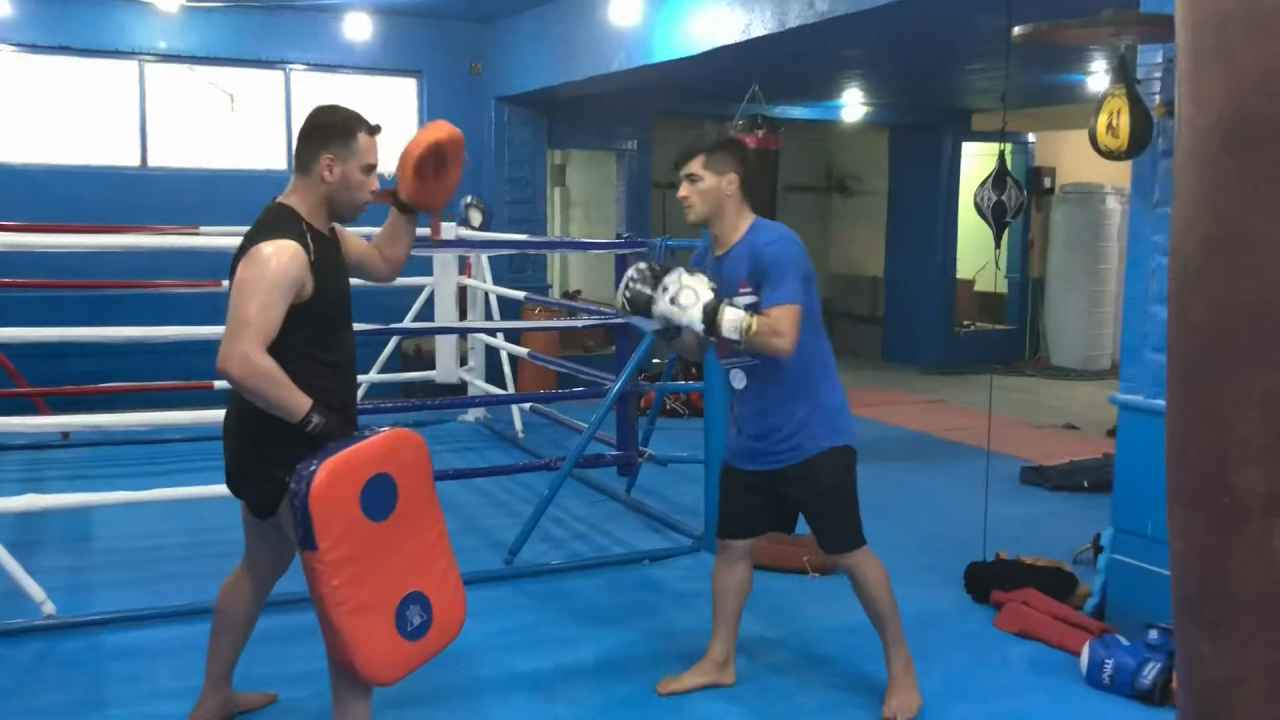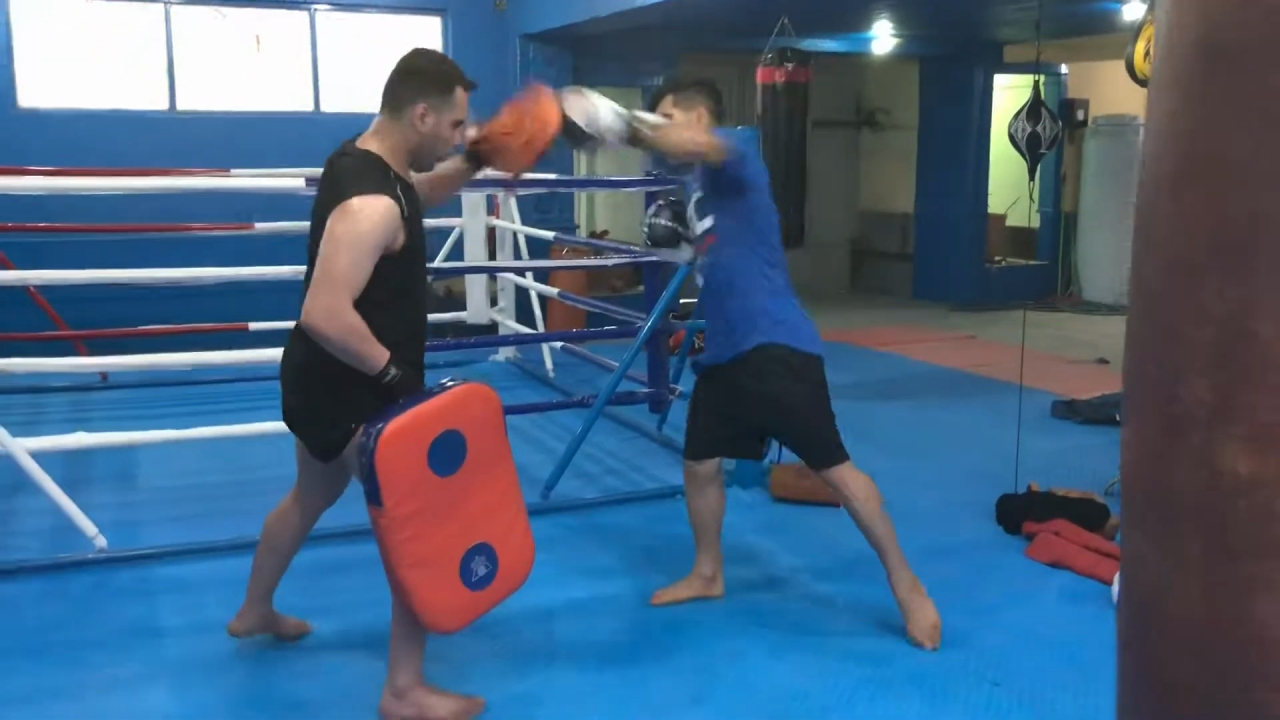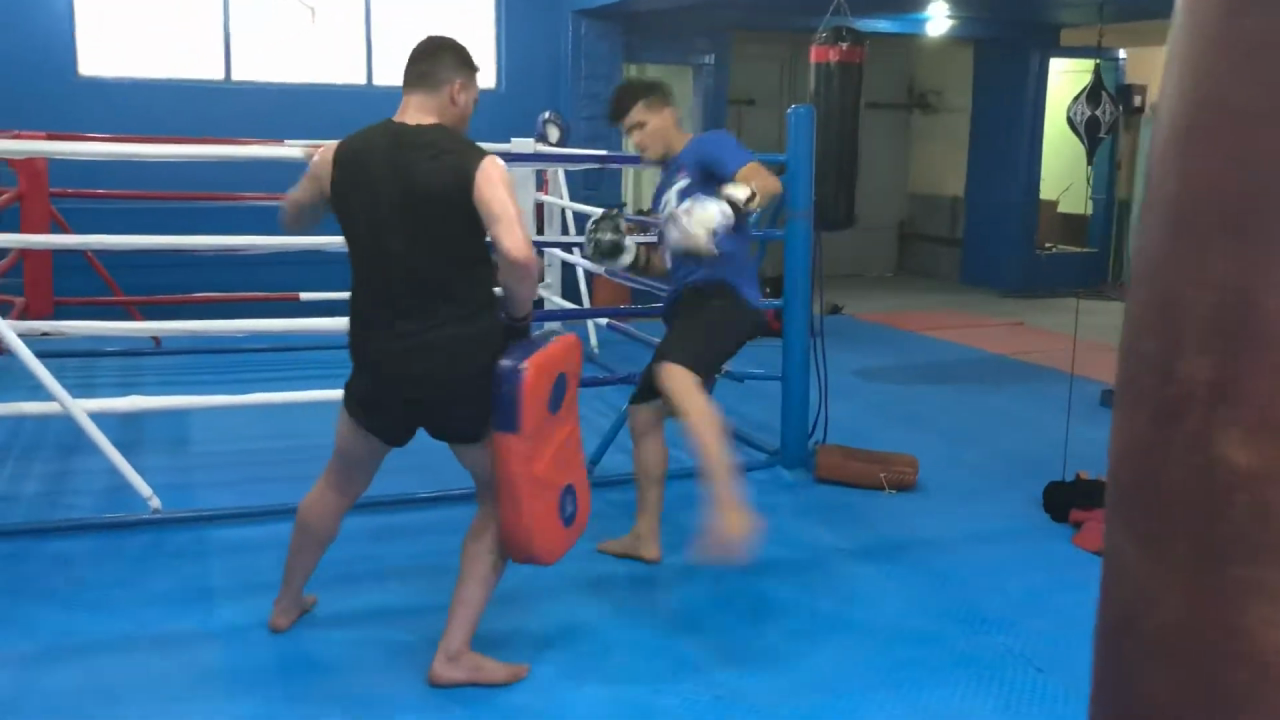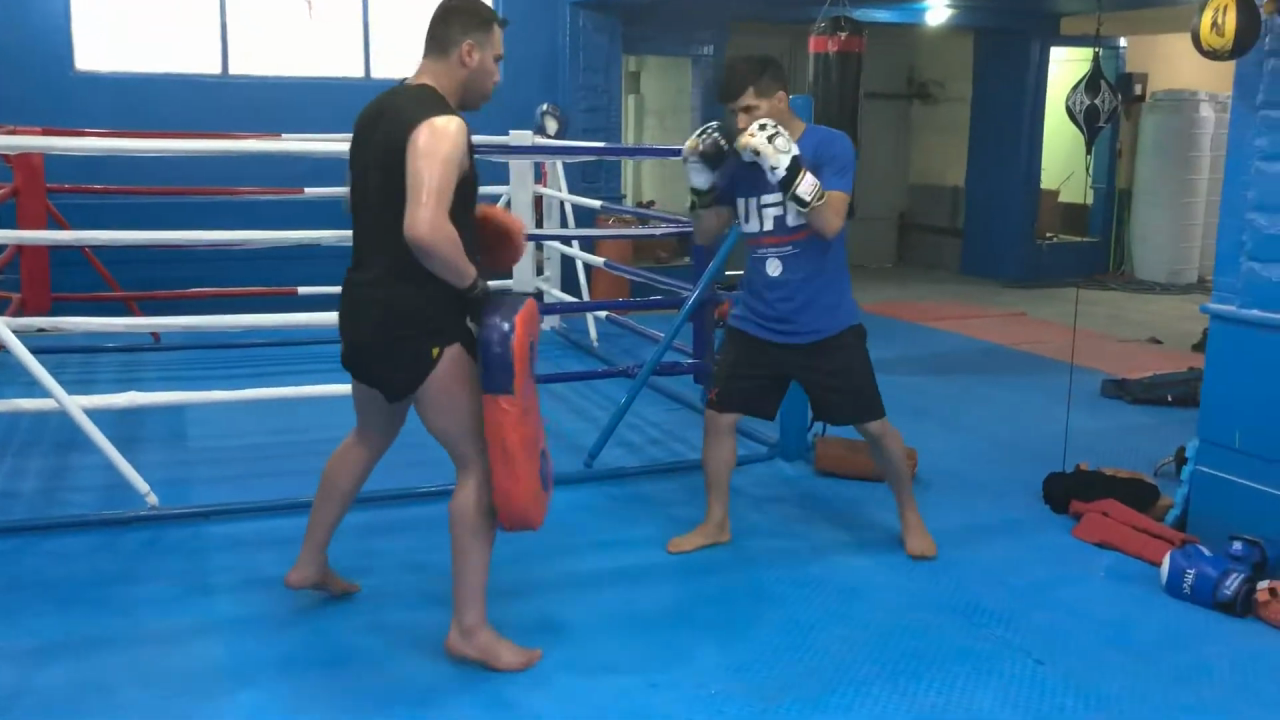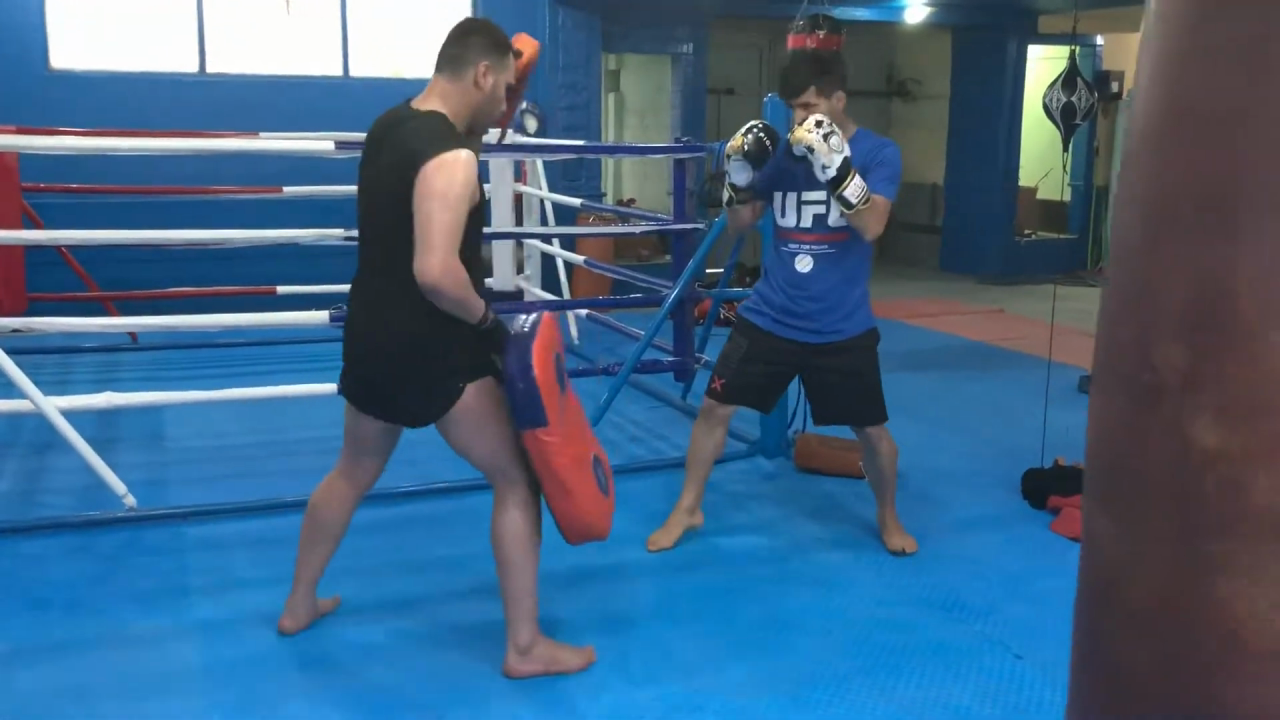
dt=1s
person 1, frame 1
left shoulder: (316, 232)
right shoulder: (280, 249)
left elbow: (384, 262)
right elbow: (239, 360)
left wrist: (410, 204)
right wrist: (316, 421)
left hip: (280, 446)
right hip: (289, 450)
left knee: (261, 568)
person 1, frame 2
left shoulder: (369, 161)
right shoulder: (370, 201)
left elbow: (425, 190)
right elbow: (322, 314)
left wrist: (472, 160)
right wrist: (392, 373)
left hip: (322, 382)
right hip: (353, 394)
left knee: (310, 497)
left ankle: (255, 611)
person 1, frame 3
left shoulder: (341, 154)
right shoulder: (478, 165)
left elbow: (291, 217)
right elbow: (518, 254)
right wrist: (521, 315)
left hip: (380, 361)
right hip: (465, 359)
left knee: (339, 485)
right knee: (504, 496)
left ankle: (286, 603)
right ankle: (454, 654)
person 1, frame 4
left shoulder: (379, 110)
right shoulder: (442, 124)
right elbow: (425, 229)
right wrist: (474, 284)
left hip: (366, 309)
right hip: (419, 319)
left knee: (371, 438)
right knee: (479, 462)
left ankle: (311, 563)
right ankle: (470, 629)
person 1, frame 5
left shoulder: (388, 127)
right shoulder: (451, 158)
right elbow: (437, 272)
left wrist: (478, 121)
right wrist: (486, 320)
left hip: (369, 336)
right hip: (434, 349)
left knee: (354, 471)
right knee: (517, 482)
left ankle: (298, 604)
right ankle: (526, 646)
person 2, frame 1
left shoulder: (775, 245)
right shoulder: (702, 260)
left elbow: (780, 339)
right elbow: (697, 344)
left wrist: (706, 311)
right wrist: (662, 313)
left hip: (811, 434)
right hip: (750, 439)
left knee: (848, 551)
right knee: (732, 545)
left ankle: (900, 666)
right ankle: (719, 660)
person 2, frame 2
left shoulder: (734, 152)
right shoulder: (706, 187)
left elbow: (691, 145)
left wrist: (624, 124)
left hip: (774, 344)
right hip: (725, 351)
left knee: (833, 469)
right knee: (699, 465)
left ankle: (906, 585)
right ankle: (707, 573)
person 2, frame 3
left shoulder: (710, 147)
right shoulder: (670, 183)
left elbow: (769, 184)
left wrist: (720, 210)
right wrist: (626, 254)
left hip: (719, 294)
right hip: (693, 302)
left knee: (673, 377)
right knee: (644, 414)
left ankle: (729, 505)
right ankle: (644, 533)
person 2, frame 4
left shoulder: (832, 146)
right shoulder: (739, 158)
left elbow: (830, 222)
right elbow: (704, 236)
left wrist: (786, 165)
right wrist: (700, 181)
left hip: (827, 326)
right hip: (756, 325)
left knee: (874, 425)
right knee: (718, 418)
left ankle: (910, 514)
right ankle: (715, 522)
person 2, frame 5
left shoulder: (879, 152)
right shoulder: (782, 151)
left elbow: (870, 226)
right elbow: (739, 225)
left wrist: (835, 164)
right wrist: (739, 174)
left hip: (841, 328)
right hip: (769, 318)
left knee: (871, 428)
right knee: (715, 406)
left ankle: (888, 518)
right ankle: (687, 509)
